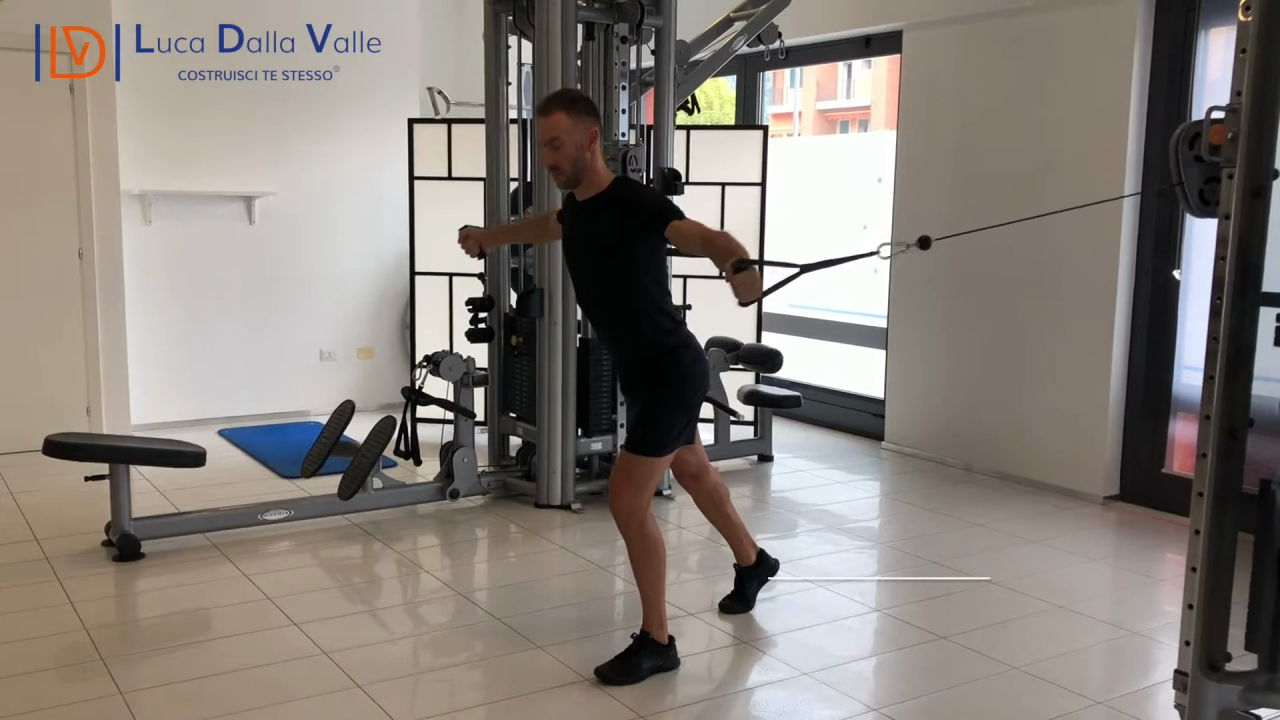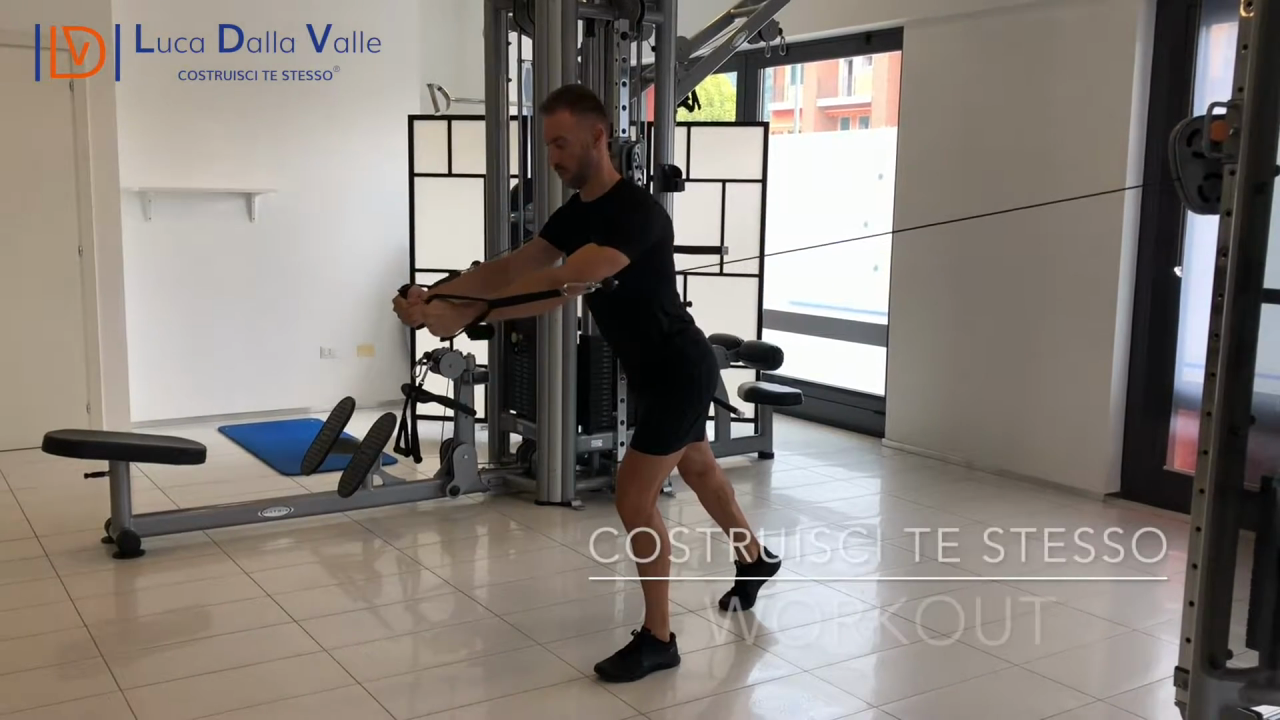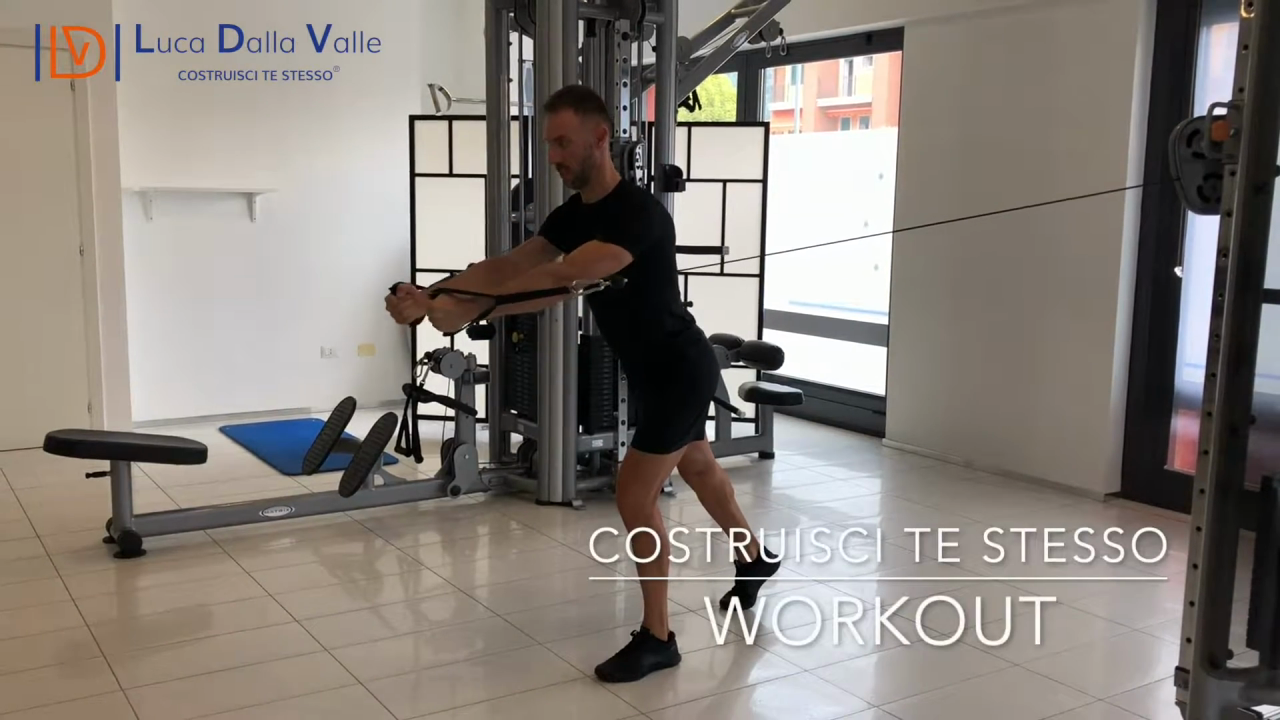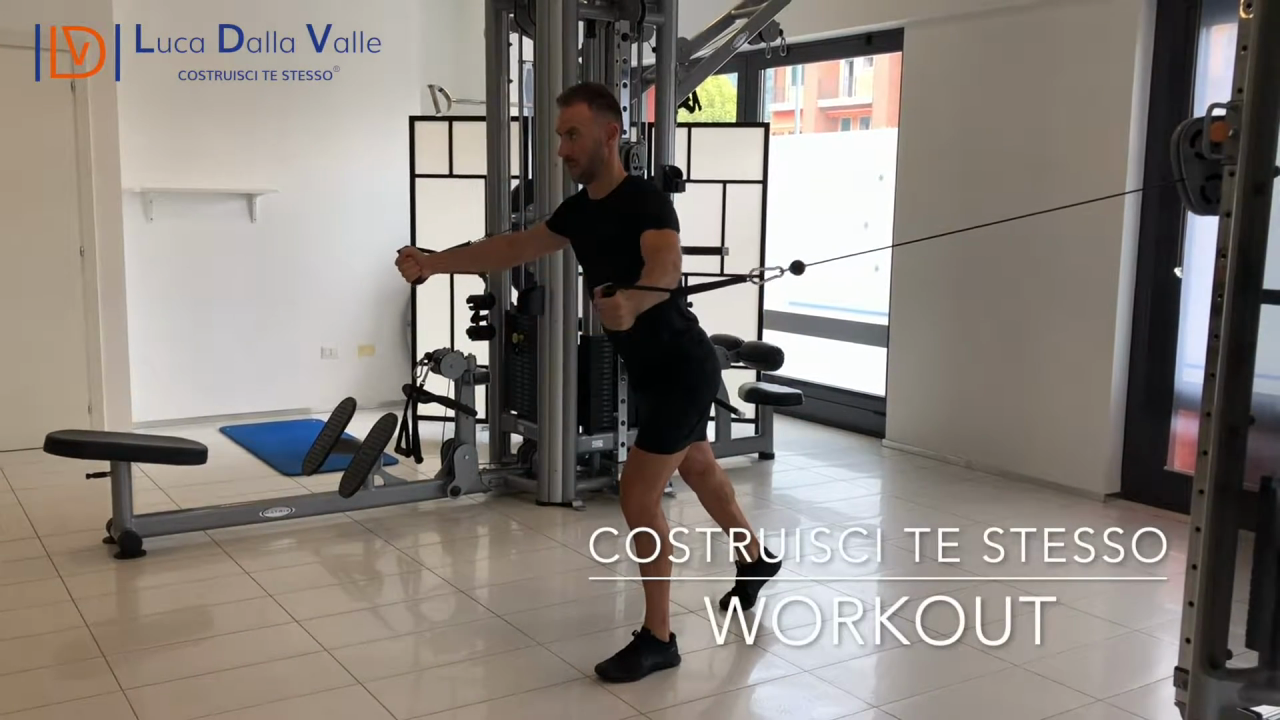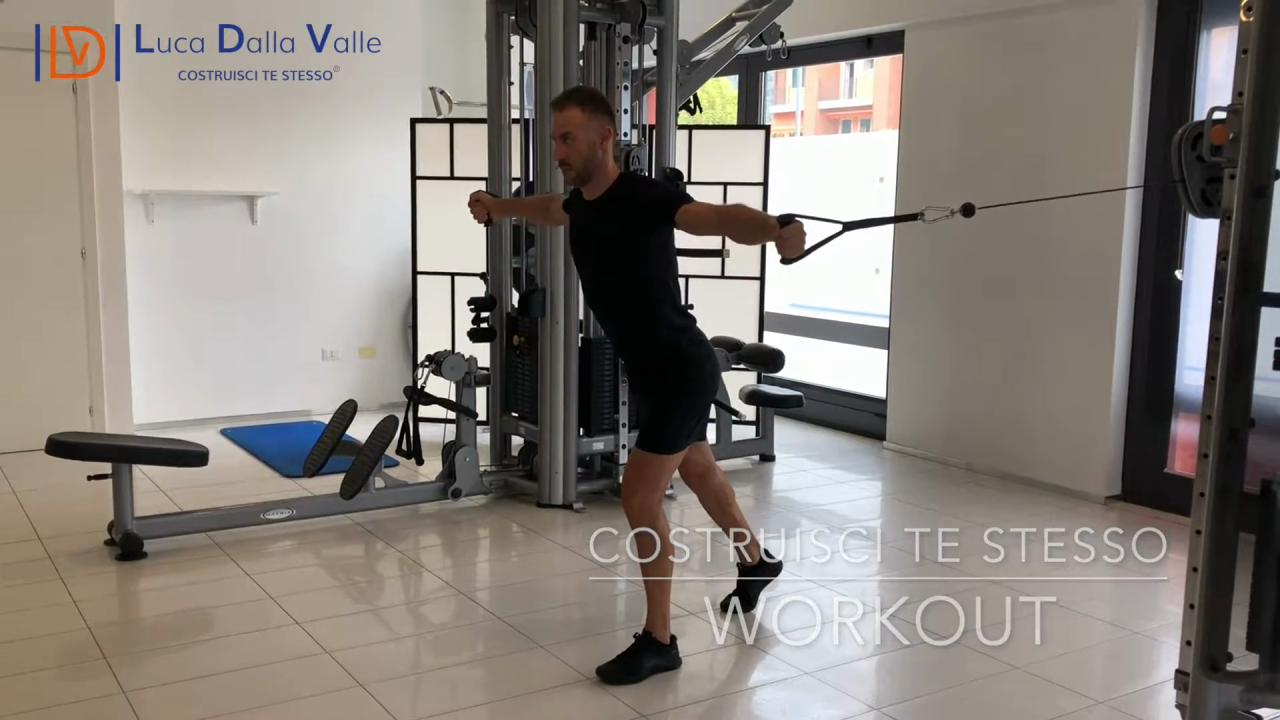
dt=1s
person 1, frame 1
left shoulder: (634, 204)
right shoulder: (580, 206)
left elbow: (702, 238)
right elbow: (550, 225)
left wrist: (738, 267)
right wrist: (491, 237)
left hip: (670, 369)
right hip: (643, 369)
left knee: (628, 499)
right knee: (693, 471)
left ankle: (657, 642)
right ankle: (753, 562)
person 1, frame 2
left shoulder: (635, 211)
right shoulder: (575, 215)
left elbow: (564, 284)
right elbow: (510, 268)
left wrist: (468, 314)
right wrist: (431, 299)
left hip: (679, 370)
right hip: (652, 370)
left knee: (634, 498)
right knee: (698, 470)
left ankle: (657, 638)
right ankle: (754, 559)
person 1, frame 3
left shoulder: (637, 212)
right shoulder: (573, 215)
left elbow: (564, 280)
right elbow: (507, 266)
left wrist: (469, 310)
right wrist: (427, 297)
left hip: (680, 369)
right hip: (649, 370)
left knee: (634, 495)
right knee: (698, 469)
left ankle: (657, 638)
right ankle: (754, 558)
person 1, frame 4
left shoulder: (644, 202)
right shoulder: (580, 209)
left elbow: (665, 263)
right elbow: (514, 248)
left wrist: (633, 300)
right wrist: (435, 263)
left hip: (681, 368)
right hip: (650, 370)
left knee: (638, 496)
right knee: (699, 471)
left ankle: (657, 638)
right ankle: (754, 559)
person 1, frame 5
left shoulder: (643, 197)
right shoulder: (584, 202)
left elbow: (717, 217)
right elbow: (550, 209)
left wrist: (774, 230)
right wrist: (501, 206)
left hip: (680, 369)
right hip: (648, 370)
left knee: (639, 496)
right knee: (698, 472)
left ankle: (658, 640)
right ankle: (755, 562)
